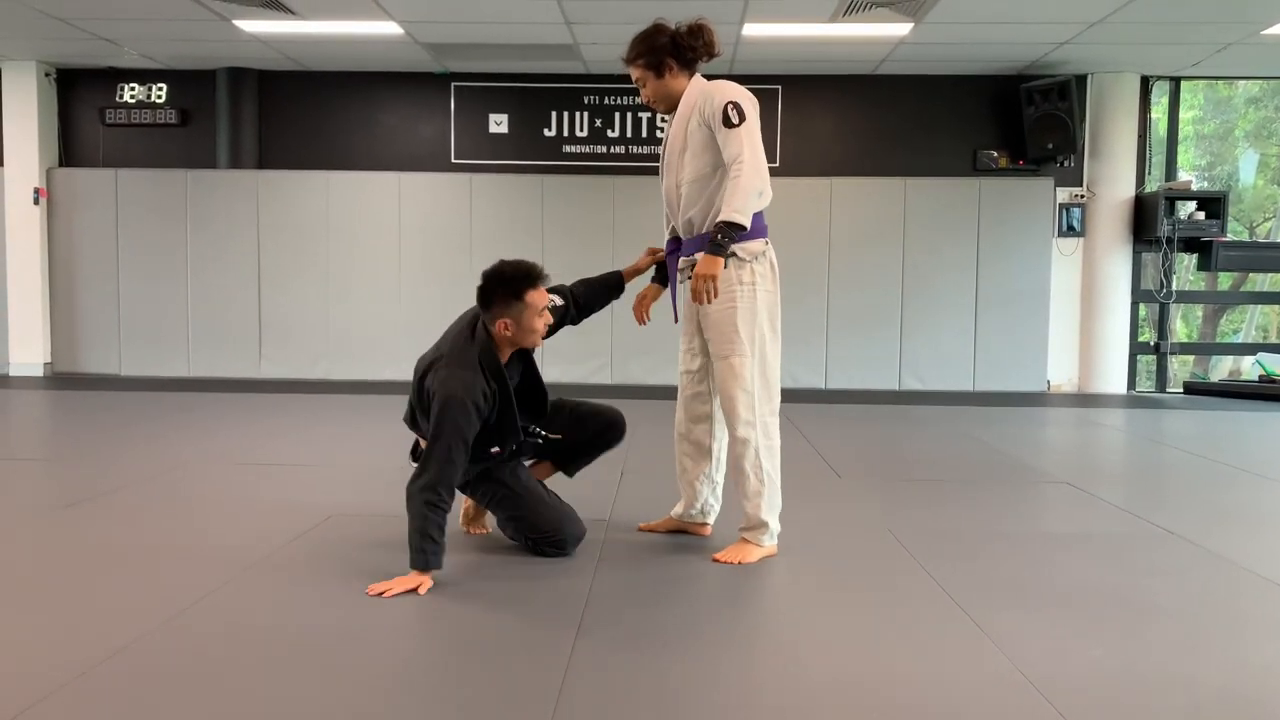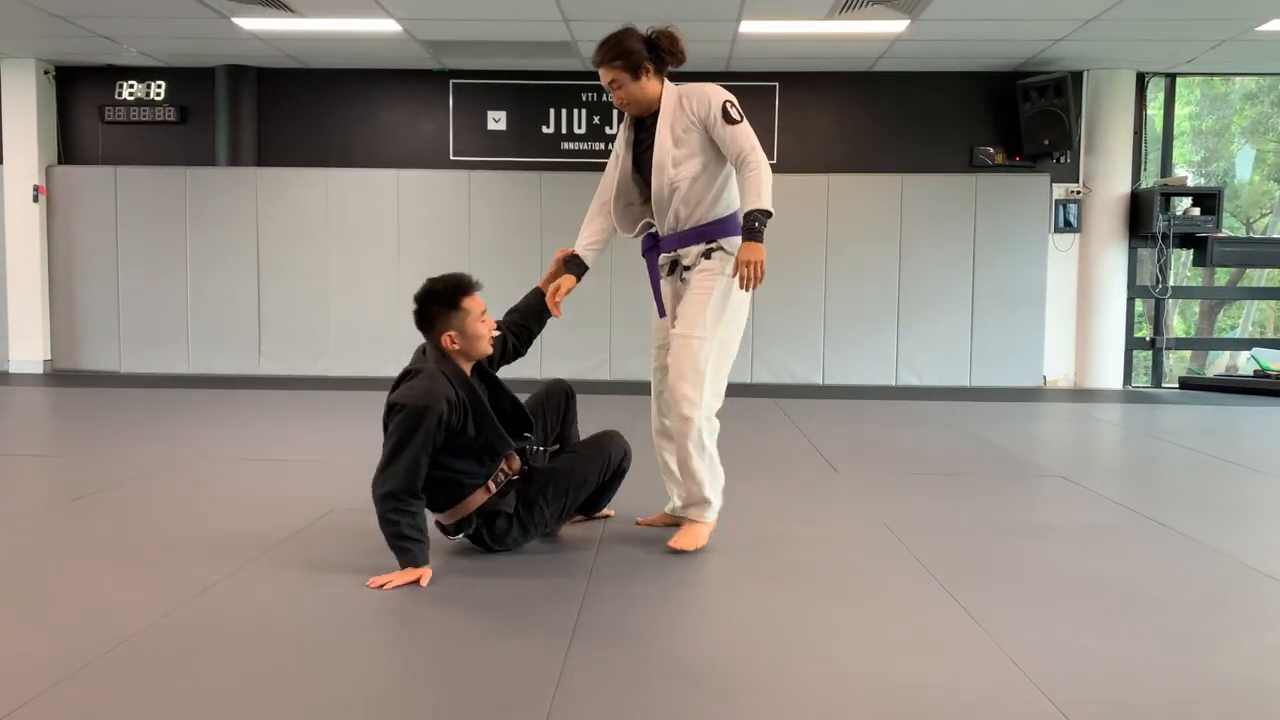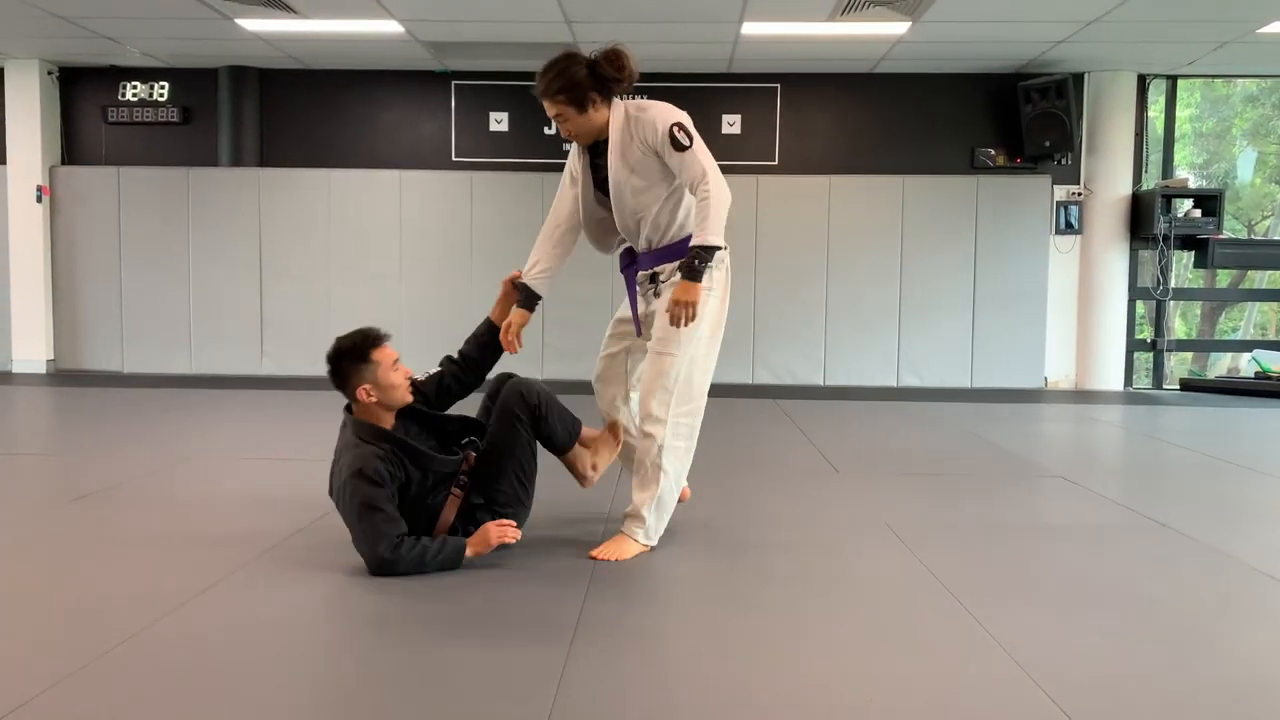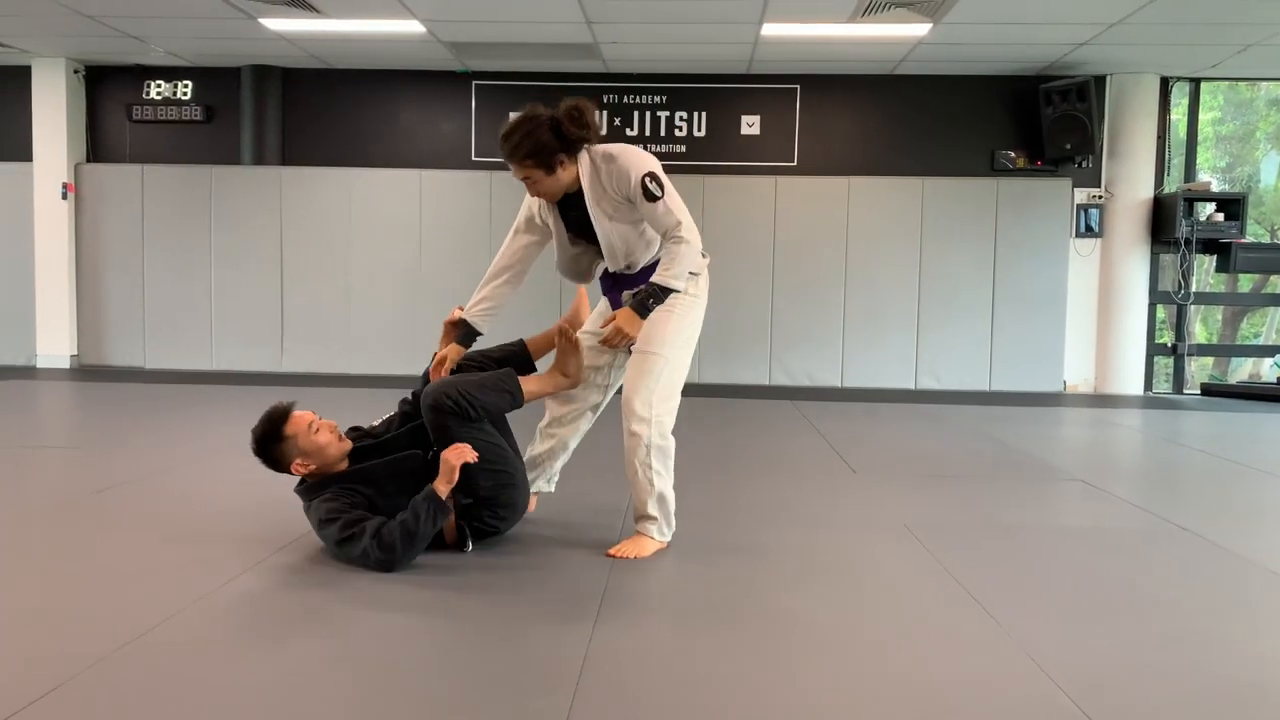
dt=0.5s
person 1, frame 1
left shoulder: (722, 97)
right shoulder: (683, 119)
left elbow: (748, 173)
left wrist: (716, 248)
right wrist: (660, 278)
left hip: (737, 262)
right hip: (702, 266)
left knee: (744, 398)
right knee: (695, 396)
left ankle: (761, 531)
right ankle: (695, 509)
person 1, frame 2
left shoulder: (705, 100)
right shoulder: (630, 132)
left elbow: (754, 164)
right elbow: (606, 207)
left wrist: (753, 233)
right wrist: (573, 269)
left hip: (716, 258)
right hip: (670, 265)
left knee: (690, 387)
right knee: (668, 391)
left ankle: (702, 505)
right ankle: (688, 502)
person 1, frame 3
left shoulder: (657, 121)
right shoulder: (583, 154)
left elbow: (712, 190)
right elbow: (558, 230)
left wrist: (693, 274)
right wrist: (523, 302)
left hip: (690, 272)
right hip: (645, 275)
left knee: (662, 401)
right knee: (610, 383)
left ankle: (642, 527)
right ankle: (667, 483)
person 1, frame 4
left shoulder: (626, 165)
right shoulder: (542, 204)
left elbow: (685, 238)
right elbow: (505, 270)
left wrist: (640, 308)
right wrist: (460, 340)
left hip: (675, 281)
right hip: (623, 289)
left knee: (642, 402)
right knee: (575, 386)
left ankle: (655, 526)
right ankle: (527, 486)
person 2, frame 1
left shoulder: (510, 322)
right shoulder: (461, 387)
left elbow: (570, 301)
right elbow: (435, 478)
left wrist: (634, 271)
right wrist: (423, 567)
left hip: (512, 425)
right hip: (474, 457)
left knee: (610, 424)
right knee: (562, 537)
left ankle: (523, 484)
right ankle: (491, 497)
person 2, frame 2
left shoulder: (459, 360)
right shoulder: (426, 401)
left elbow: (512, 336)
right elbow: (392, 491)
left wrist: (551, 279)
right wrist: (414, 562)
left hip: (502, 474)
right hip: (498, 521)
left knee: (558, 393)
right knee: (612, 447)
left ankle: (573, 502)
right ankle: (568, 509)
person 2, frame 3
left shoulder: (396, 401)
right shoulder: (362, 469)
left elbow: (462, 373)
right elbow: (385, 555)
left wrist: (504, 306)
right wrist: (469, 546)
left hip: (466, 484)
right hip: (481, 516)
left knee: (507, 385)
right knee: (522, 395)
left ankle: (588, 443)
right ankle: (585, 464)
person 2, frame 4
left shoulder: (355, 447)
right shoulder: (330, 509)
left elbow: (413, 412)
right elbow: (388, 552)
left wrist: (449, 344)
right wrist: (442, 487)
right hip: (491, 506)
left knee: (467, 372)
right knee: (443, 399)
left ankle: (560, 334)
right ankle: (559, 376)
